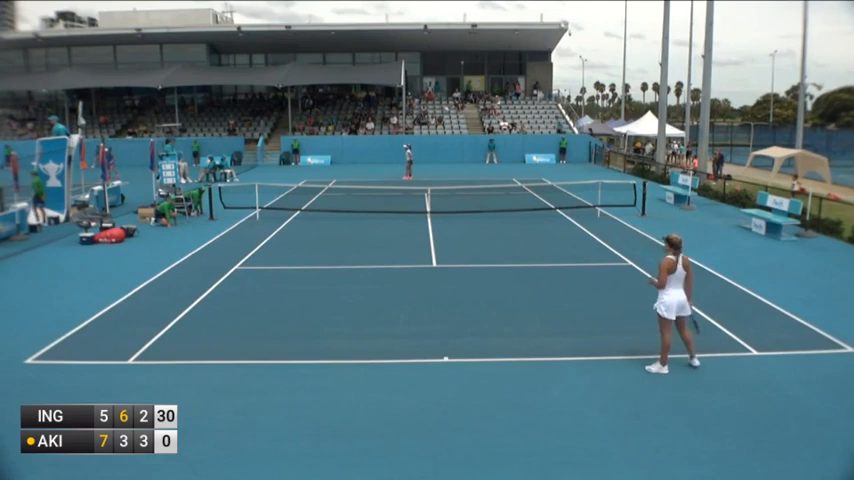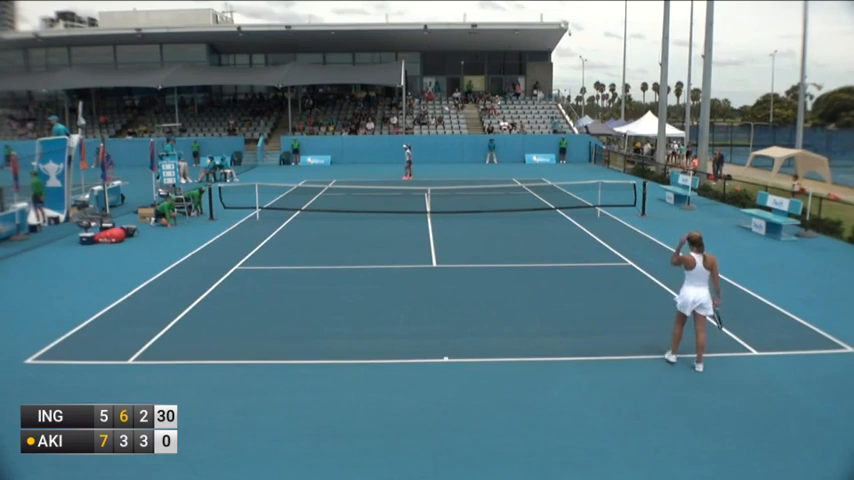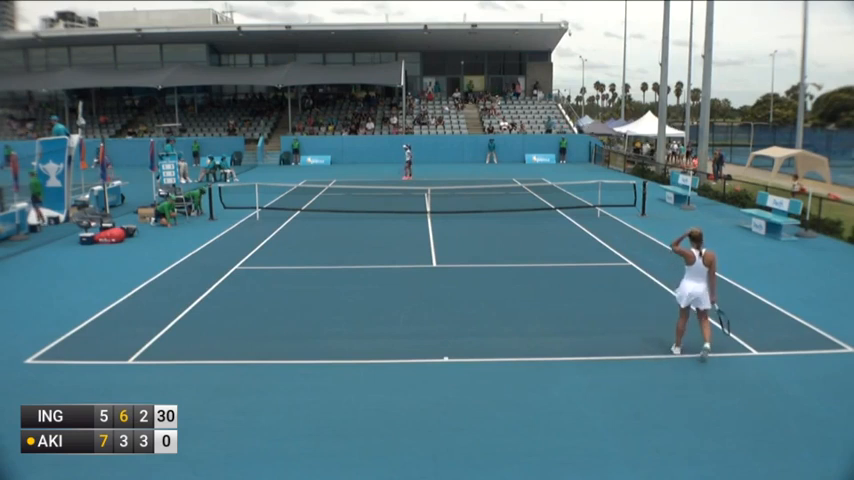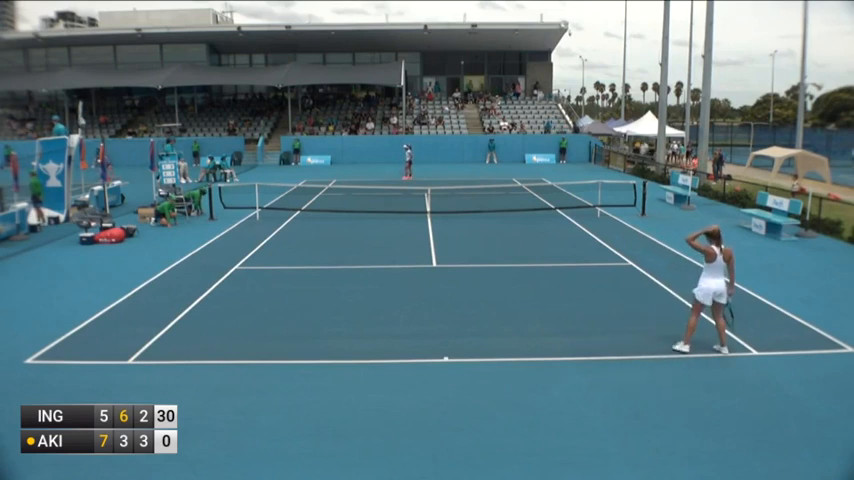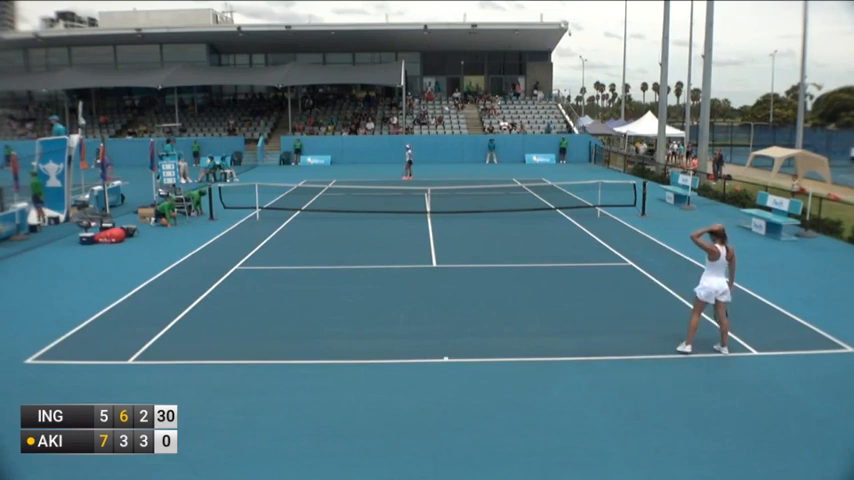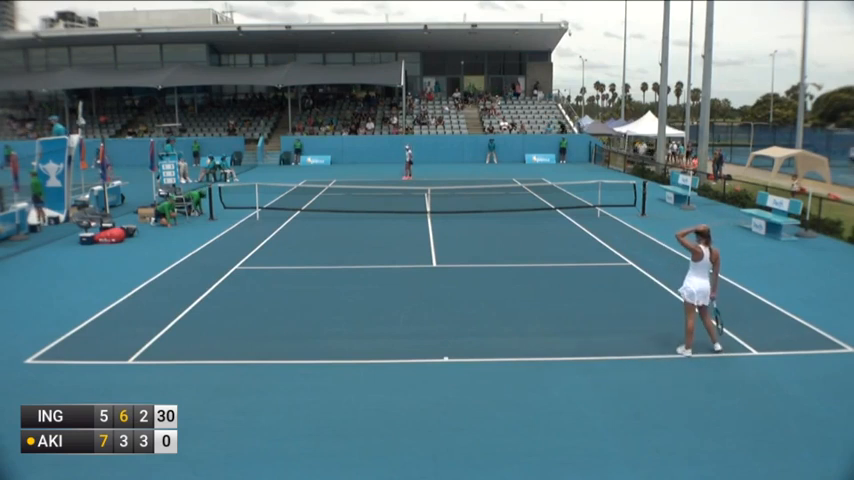
dt=0.5s
person 1, frame 1
left shoulder: (665, 262)
right shoulder: (685, 260)
left elbow: (661, 285)
right elbow: (689, 283)
left wrist: (652, 281)
right wrist: (688, 299)
left hip: (667, 299)
right hip: (680, 297)
left knee: (665, 333)
right knee: (683, 330)
left ankle: (662, 365)
right ankle: (693, 358)
person 1, frame 2
left shoulder: (686, 259)
right shoulder: (711, 259)
left elbow: (673, 262)
right elbow: (716, 281)
left wrist: (680, 245)
right wrist: (718, 297)
left hip: (687, 295)
right hip: (703, 296)
left knee: (679, 325)
right knee: (700, 331)
left ankle: (672, 355)
right ankle: (699, 363)
person 1, frame 3
left shoulder: (687, 254)
right shoulder: (711, 256)
left elbow: (673, 246)
right elbow: (712, 278)
left wrist: (683, 236)
right wrist: (713, 294)
left hip: (687, 288)
right hip: (701, 290)
left knee: (682, 319)
right knee: (704, 320)
left ankle: (677, 347)
right ankle: (707, 344)
person 1, frame 4
left shoulder: (708, 251)
right shoulder: (729, 252)
left elbow: (689, 240)
right elbow: (731, 272)
left wrist: (703, 231)
right wrist: (731, 287)
left hip: (706, 286)
right hip: (720, 286)
left knee: (694, 315)
right knee: (719, 317)
left ankle: (685, 344)
right ankle: (723, 346)
person 1, frame 5
left shoulder: (712, 249)
right shoulder: (730, 251)
left elbow: (693, 236)
right elbow: (732, 271)
left wrist: (708, 229)
right wrist: (731, 286)
left hip: (708, 285)
right hip: (722, 285)
left knee: (695, 314)
right knee: (722, 316)
left ankle: (687, 345)
right ankle: (723, 346)
person 1, frame 6
left shoulder: (696, 249)
right shoulder: (715, 253)
left elbow: (679, 236)
right elbow: (715, 274)
left wrist: (694, 229)
right wrist: (714, 291)
left hip: (692, 285)
right hip: (705, 286)
left knee: (690, 318)
right knee: (706, 317)
left ankle: (687, 348)
right ankle: (716, 343)
